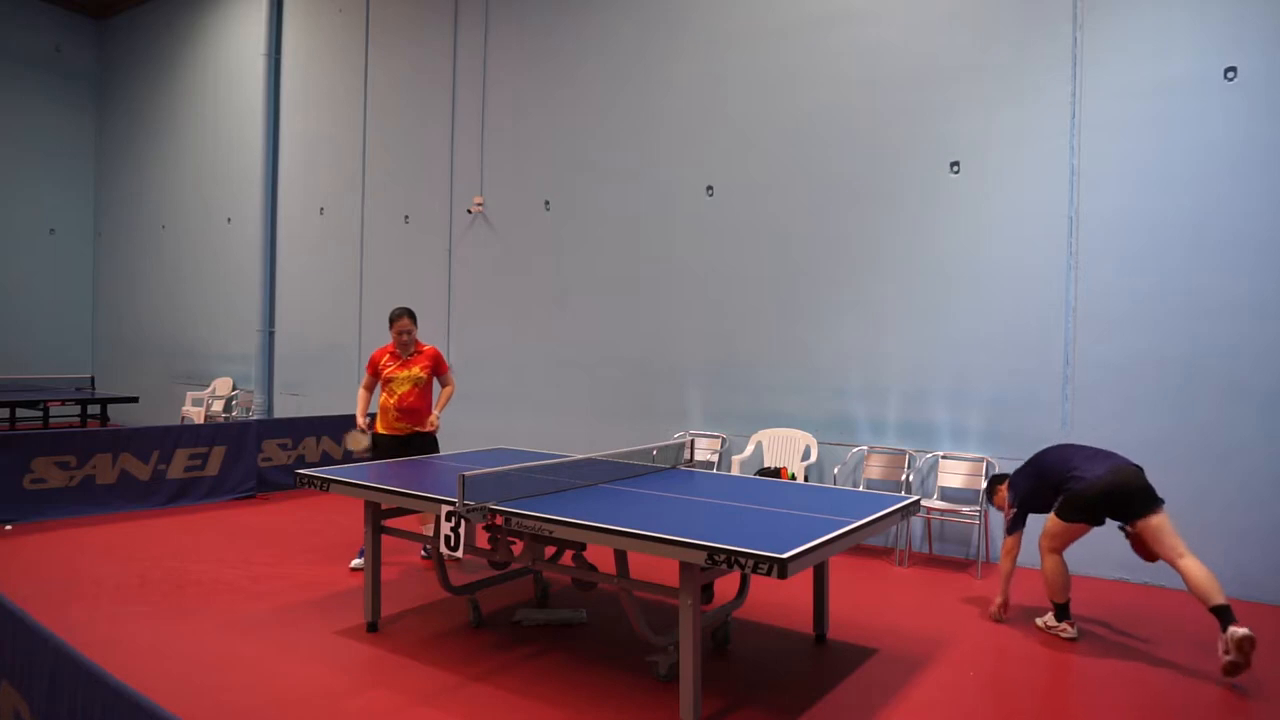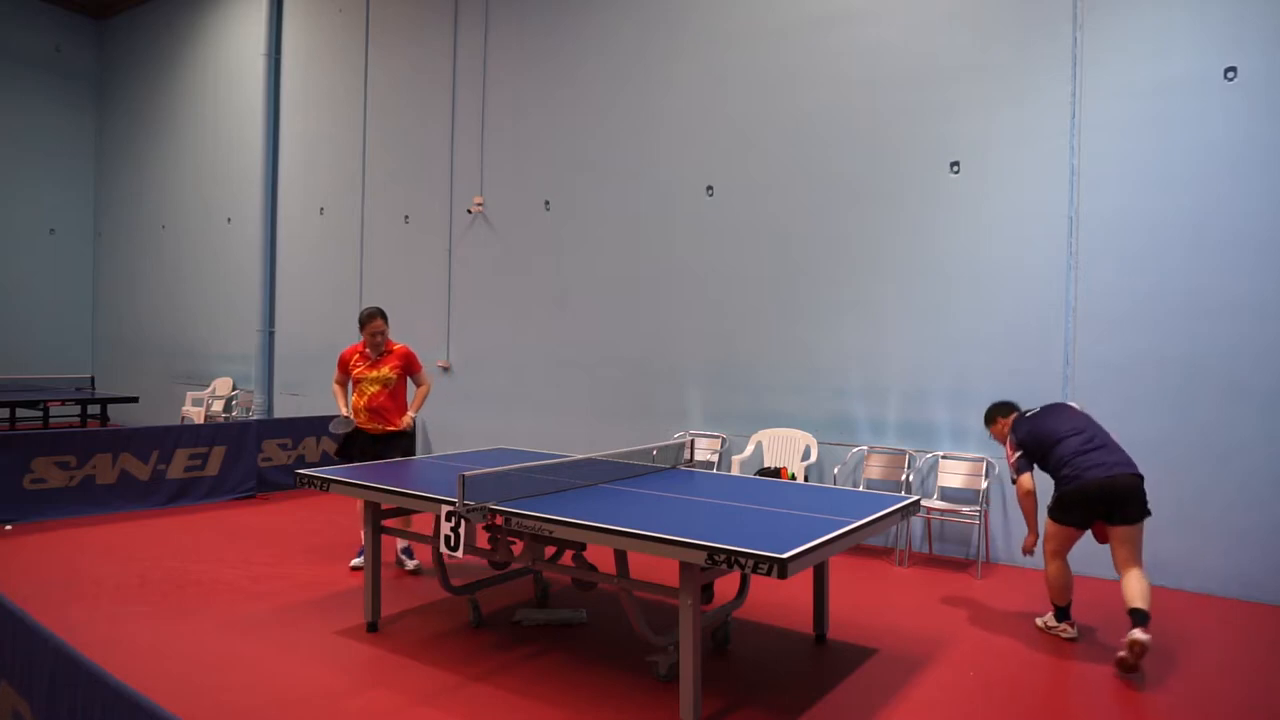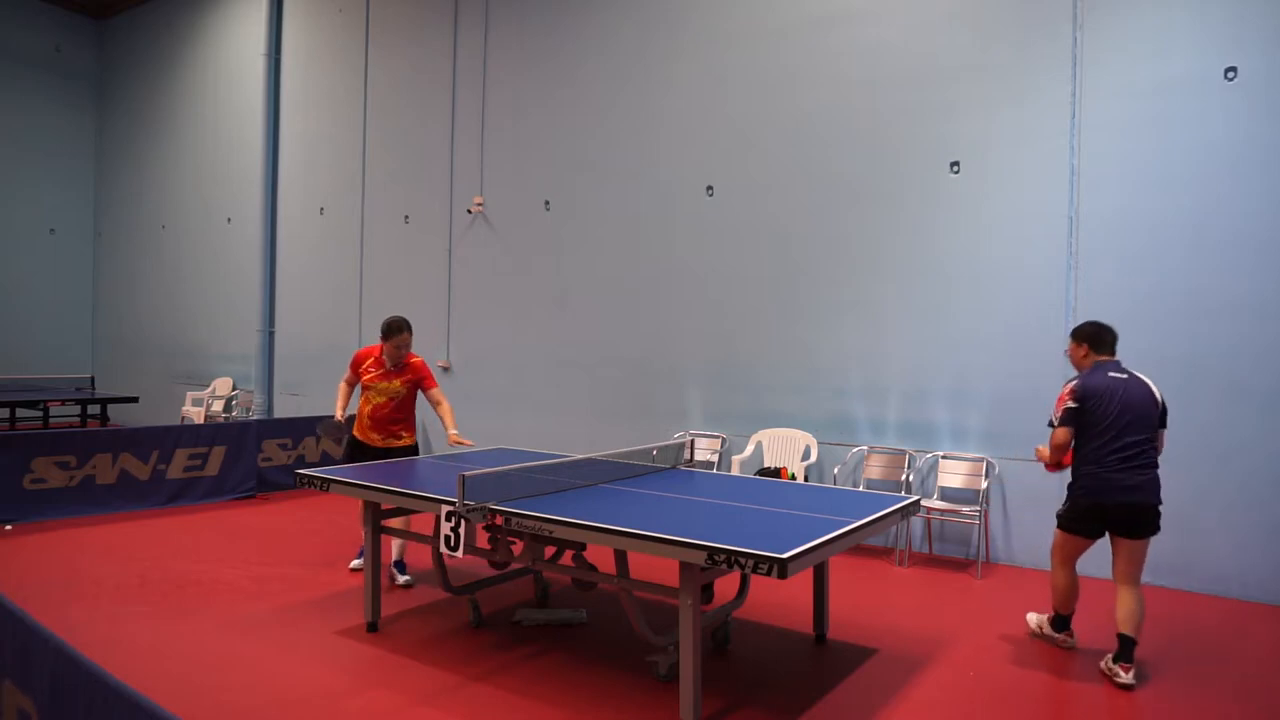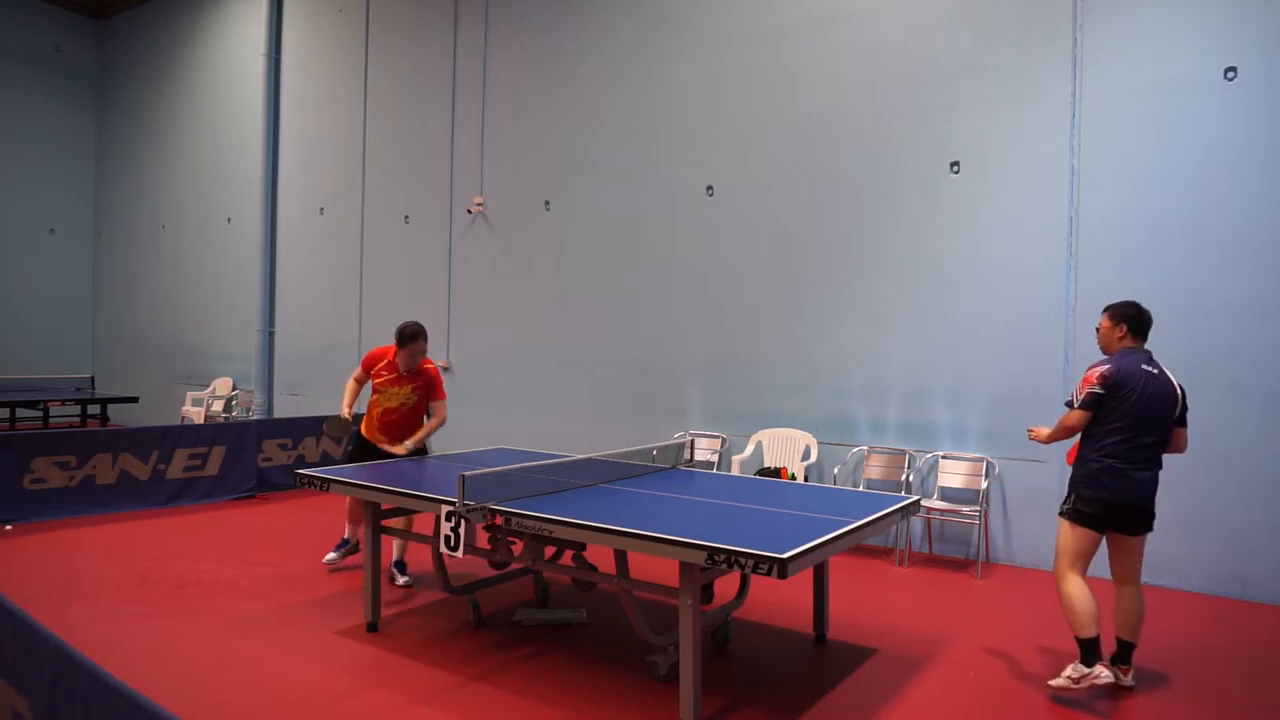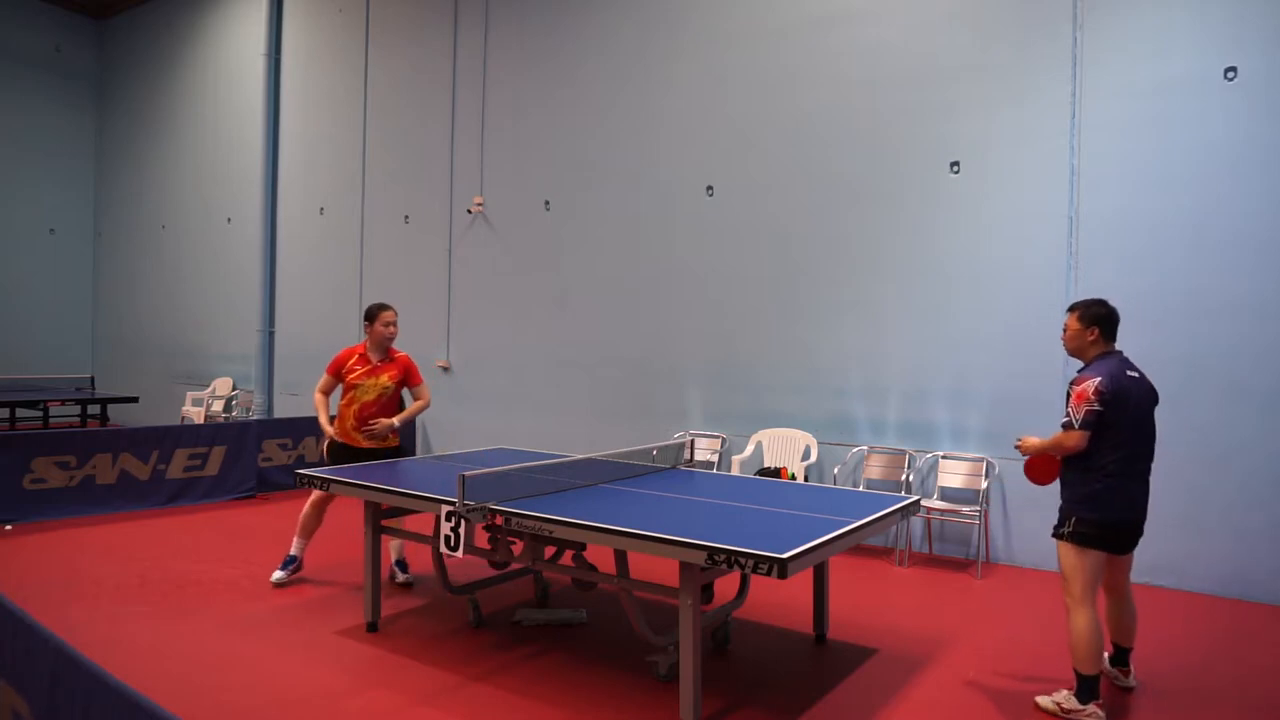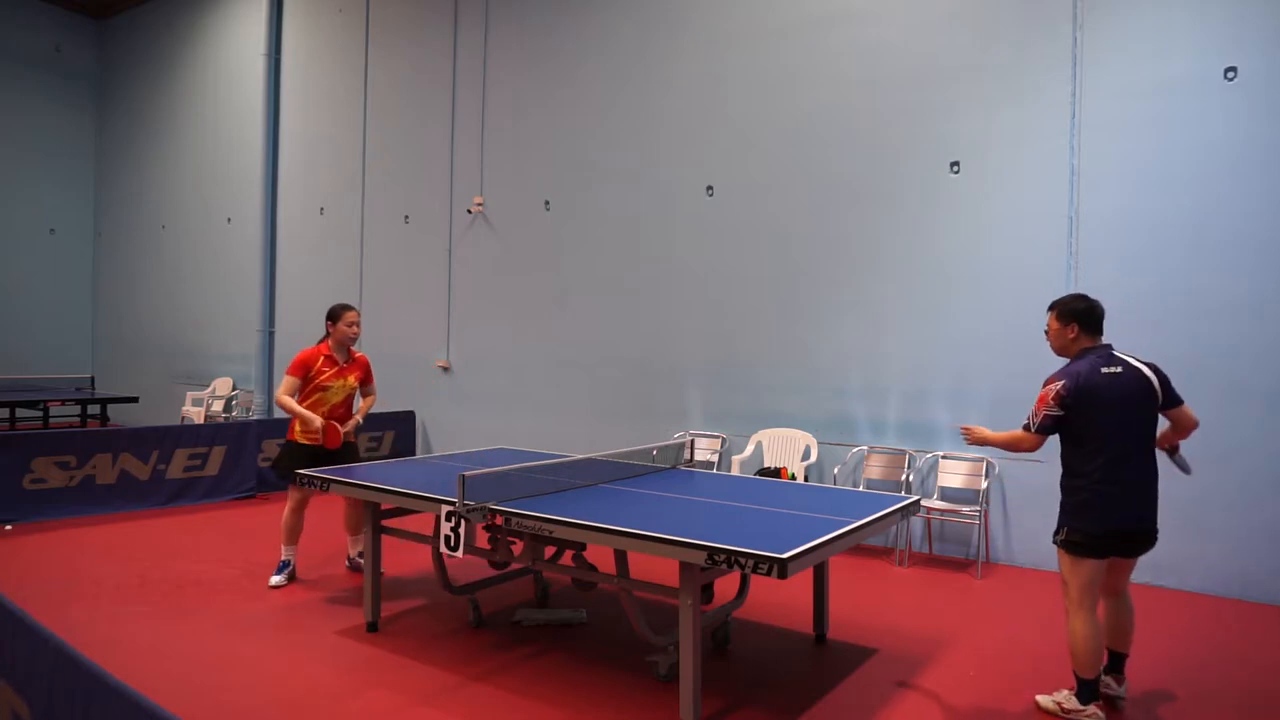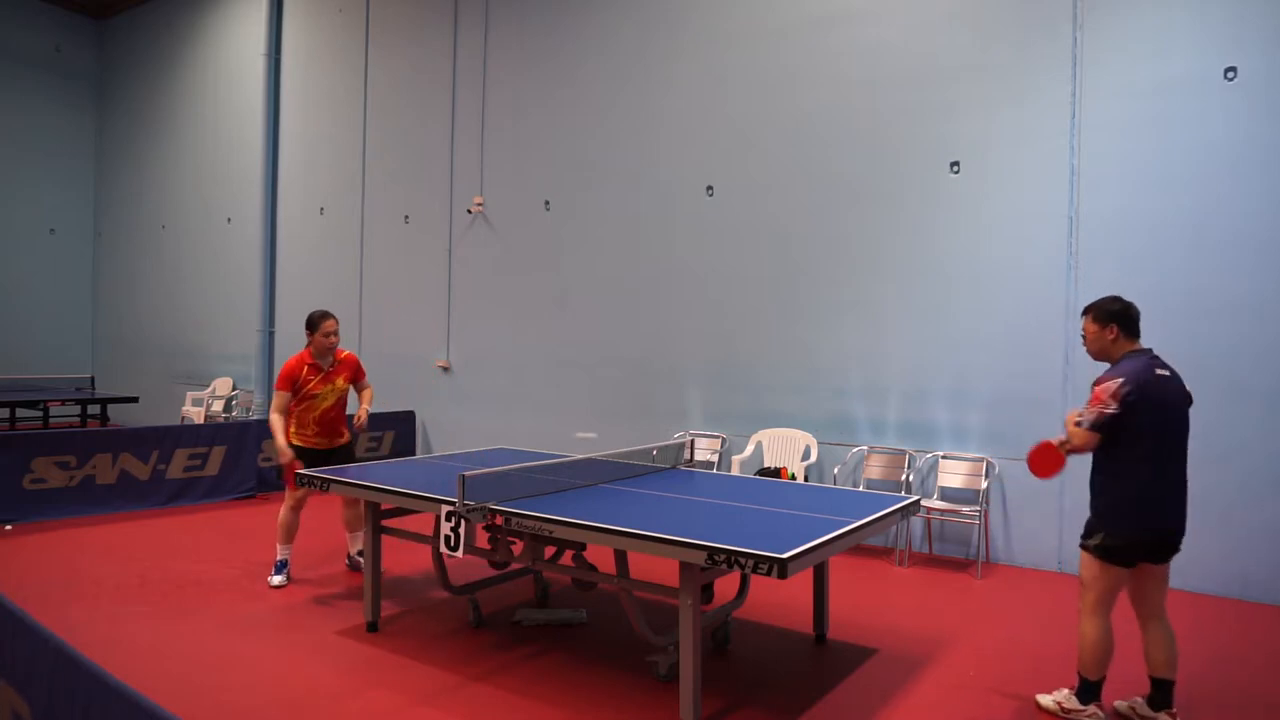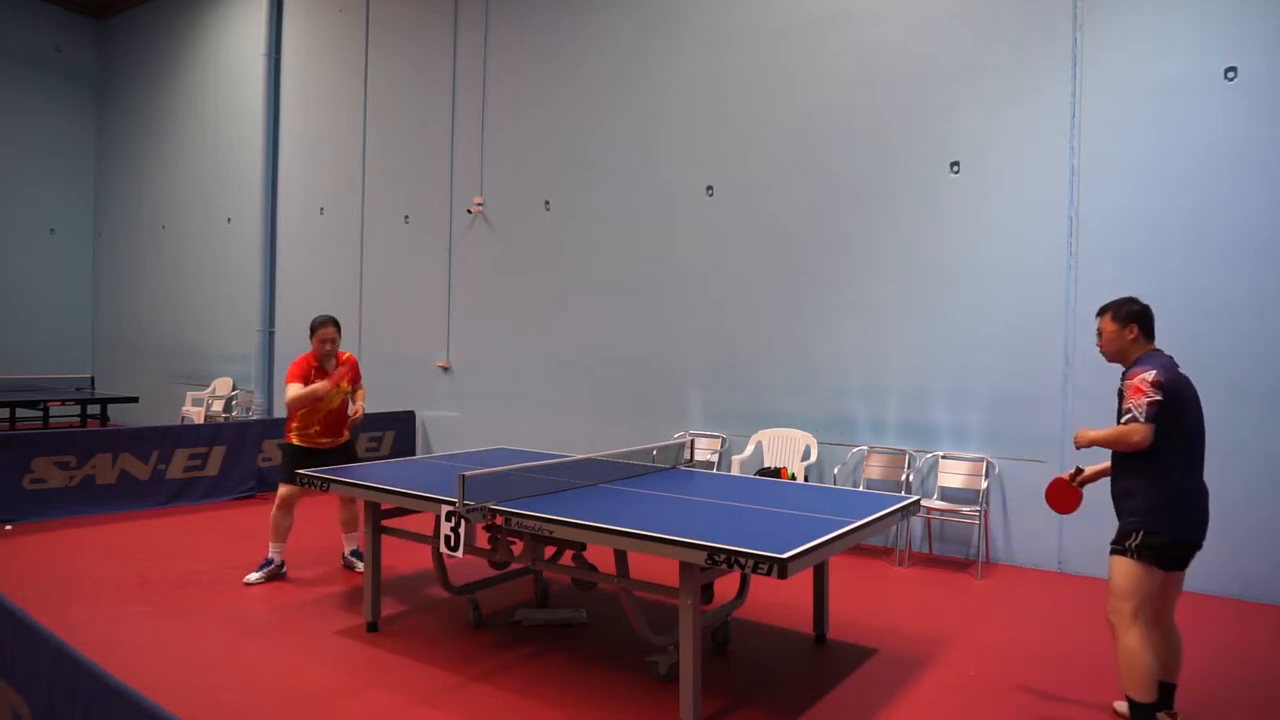
dt=0.5s
person 1, frame 1
left shoulder: (1017, 489)
left elbow: (1010, 548)
left wrist: (1003, 594)
right wrist: (1130, 516)
left hip: (1090, 488)
right hip: (1130, 475)
left knee: (1049, 547)
right knee: (1180, 555)
left ankle: (1061, 620)
right ankle: (1230, 627)
person 1, frame 2
left shoulder: (1016, 436)
right shoulder: (1066, 408)
left elbow: (1026, 488)
left wrist: (1033, 532)
left hip: (1080, 484)
right hip: (1127, 477)
left knee: (1055, 554)
right knee: (1130, 568)
left ankle: (1062, 620)
right ankle: (1140, 627)
person 1, frame 3
left shoulder: (1079, 387)
right shoulder: (1148, 388)
left elbow: (1061, 441)
right elbow: (1157, 445)
left wrist: (1050, 458)
left hip: (1092, 493)
right hip: (1142, 495)
left knee: (1062, 561)
right knee: (1128, 582)
left ankle: (1060, 628)
right ankle: (1123, 662)
person 1, frame 4
left shoulder: (1105, 371)
right shoulder: (1171, 383)
left elbow: (1074, 422)
right elbow: (1178, 443)
left wrist: (1047, 435)
left hip: (1095, 488)
right hip: (1140, 493)
left knee: (1069, 572)
right knee: (1128, 581)
left ankle: (1091, 664)
right ankle: (1122, 665)
person 1, frame 5
left shoulder: (1091, 381)
right shoulder: (1142, 380)
left elbow: (1073, 442)
left wrist: (1038, 446)
left hip: (1090, 507)
right hip: (1131, 506)
left knee: (1079, 601)
right knee: (1118, 589)
right ankle: (1120, 667)
person 1, frame 6
left shoulder: (1064, 383)
right shoulder: (1144, 372)
left elbow: (1028, 441)
right elbow: (1187, 423)
left wrist: (986, 437)
right wrist: (1159, 441)
left hip: (1088, 513)
right hip: (1139, 511)
left knee: (1080, 606)
right knee: (1116, 592)
right ankle: (1114, 676)
person 1, frame 7
left shoulder: (1116, 381)
right shoulder: (1168, 376)
left elbow: (1084, 441)
left wrist: (1072, 426)
right wrist: (1083, 433)
left hip: (1122, 518)
right hip: (1164, 516)
left knee: (1093, 609)
right knee: (1151, 612)
person 1, frame 8
left shoulder: (1144, 375)
right shoulder: (1168, 374)
left elbow: (1137, 437)
left wrist: (1091, 437)
right wrist: (1096, 472)
left hip: (1153, 518)
right hip: (1181, 517)
left knee: (1124, 619)
right knee: (1159, 616)
person 2, frame 1
left shoulder: (432, 355)
right shoulder: (380, 357)
left elbow: (449, 385)
right elbow: (366, 388)
left wrist: (436, 413)
right wrist: (361, 414)
left hip: (421, 433)
right hip: (387, 433)
left ankle: (430, 545)
right ankle: (368, 548)
person 2, frame 2
left shoulder: (403, 353)
right shoulder: (349, 356)
left elbow: (423, 384)
right elbow: (338, 383)
left wrist: (411, 414)
right wrist: (344, 408)
left hip: (396, 432)
right hip: (362, 432)
left ankle: (404, 549)
right ankle: (366, 547)
person 2, frame 3
left shoulder: (417, 367)
right shoulder: (363, 357)
left elbow: (440, 401)
right elbow: (347, 383)
left wrist: (452, 431)
right wrist: (340, 408)
left hip: (400, 444)
right hip: (363, 439)
left ankle: (397, 562)
right ankle: (368, 548)
person 2, frame 4
left shoulder: (430, 373)
right shoulder: (377, 357)
left elbow: (438, 417)
right elbow: (356, 379)
left wrist: (408, 446)
right wrist: (347, 406)
left hip: (405, 447)
right hip: (369, 438)
left ankle: (397, 563)
right ankle: (350, 540)
person 2, frame 5
left shoulder: (403, 363)
right shoulder: (345, 358)
left elbow: (424, 400)
right elbow: (320, 393)
left wrist: (395, 422)
right wrist: (326, 425)
left hip: (384, 446)
right hip: (345, 443)
right knee: (319, 499)
left ankle: (398, 564)
right ankle: (294, 559)
person 2, frame 6
left shoulder: (361, 362)
right shoulder: (308, 358)
left elbow: (370, 395)
right elbow: (282, 397)
left wrist: (357, 419)
right wrist: (310, 417)
left hip: (342, 441)
right hip: (305, 441)
left knee: (356, 497)
right knee: (297, 501)
left ankle: (356, 556)
right ankle: (287, 563)
person 2, frame 7
left shoulder: (349, 361)
right shoulder: (293, 367)
left elbow: (365, 388)
right elbow: (277, 412)
left wrist: (365, 408)
right wrist: (281, 443)
left hip: (338, 443)
right hip: (301, 444)
left knee: (352, 496)
right knee: (294, 500)
left ankle: (356, 554)
right ankle: (282, 563)
person 2, frame 8
left shoulder: (349, 362)
right shoulder: (300, 367)
left elbow: (358, 389)
right elbow: (291, 400)
left wrist: (359, 405)
right wrist: (316, 389)
left hip: (338, 443)
right hip: (301, 444)
left knee: (349, 495)
right knee: (285, 498)
left ankle: (351, 553)
right ankle: (275, 562)
